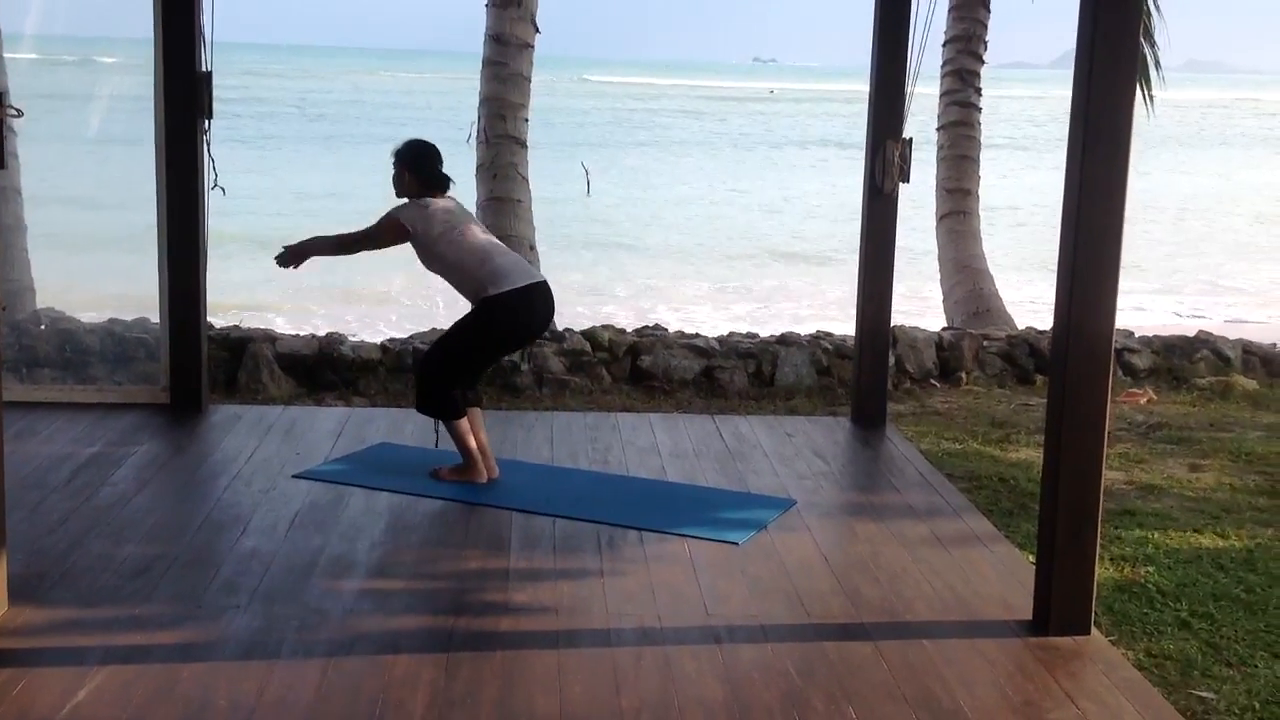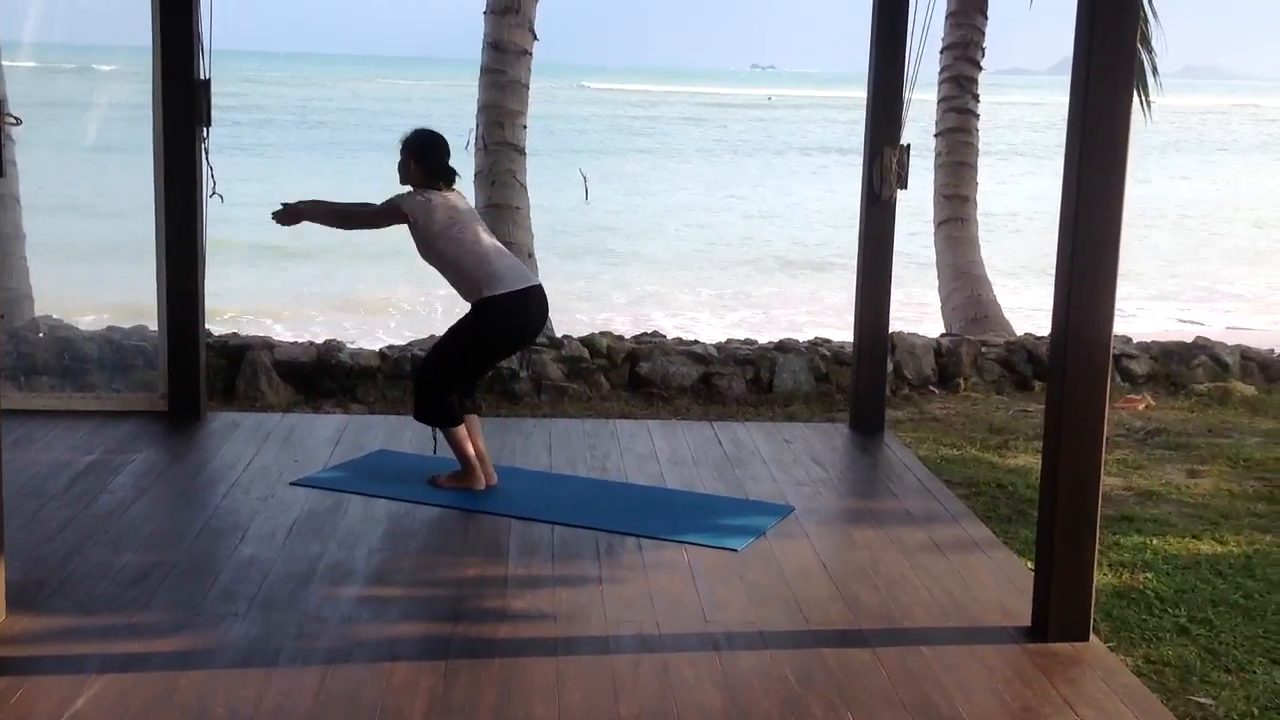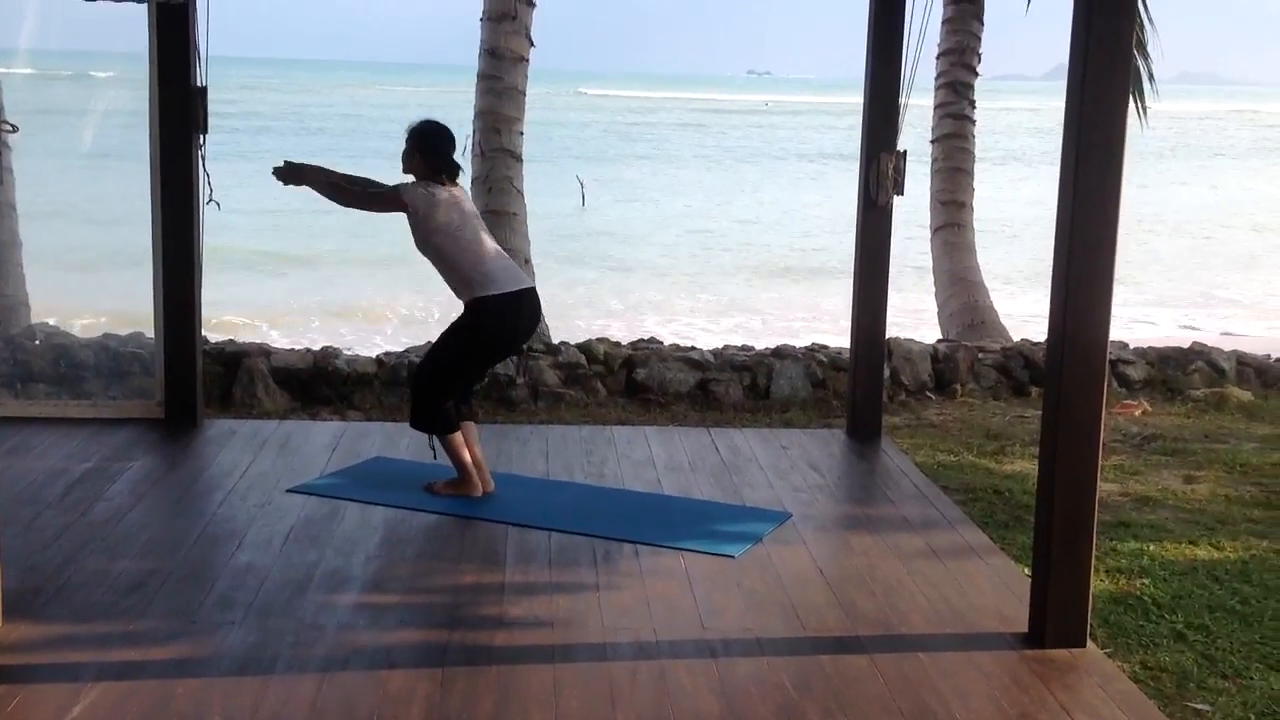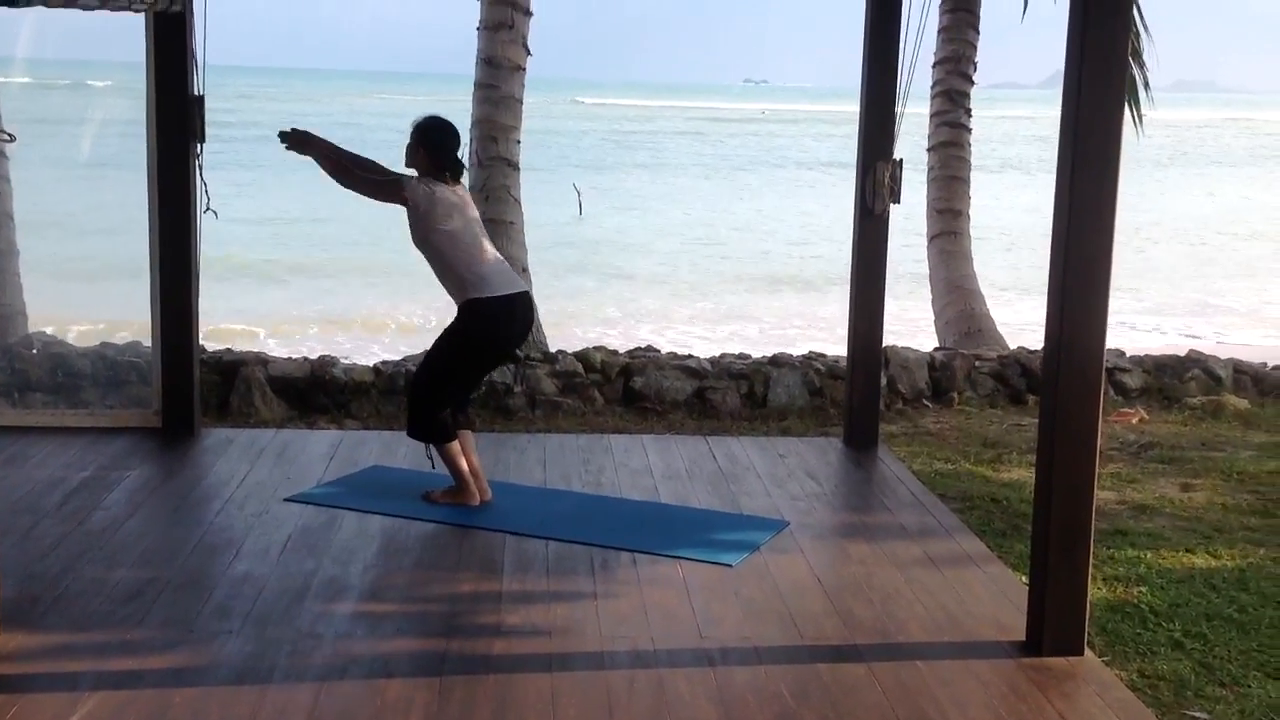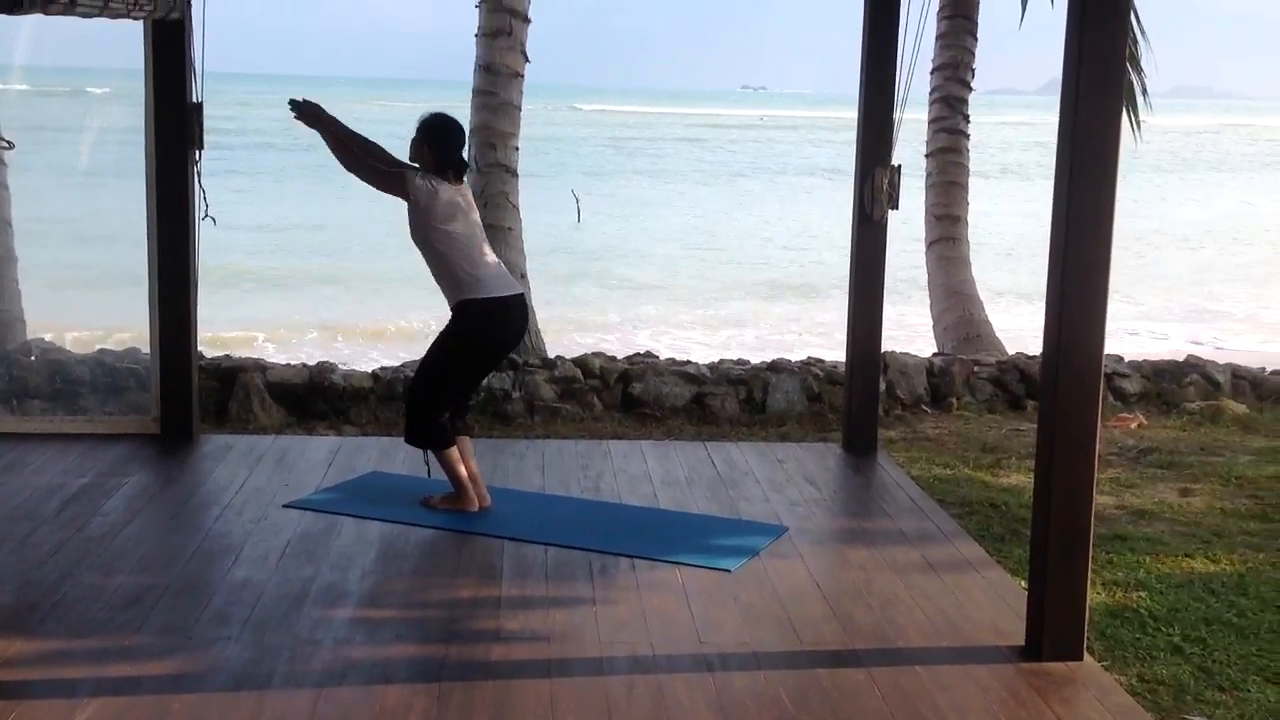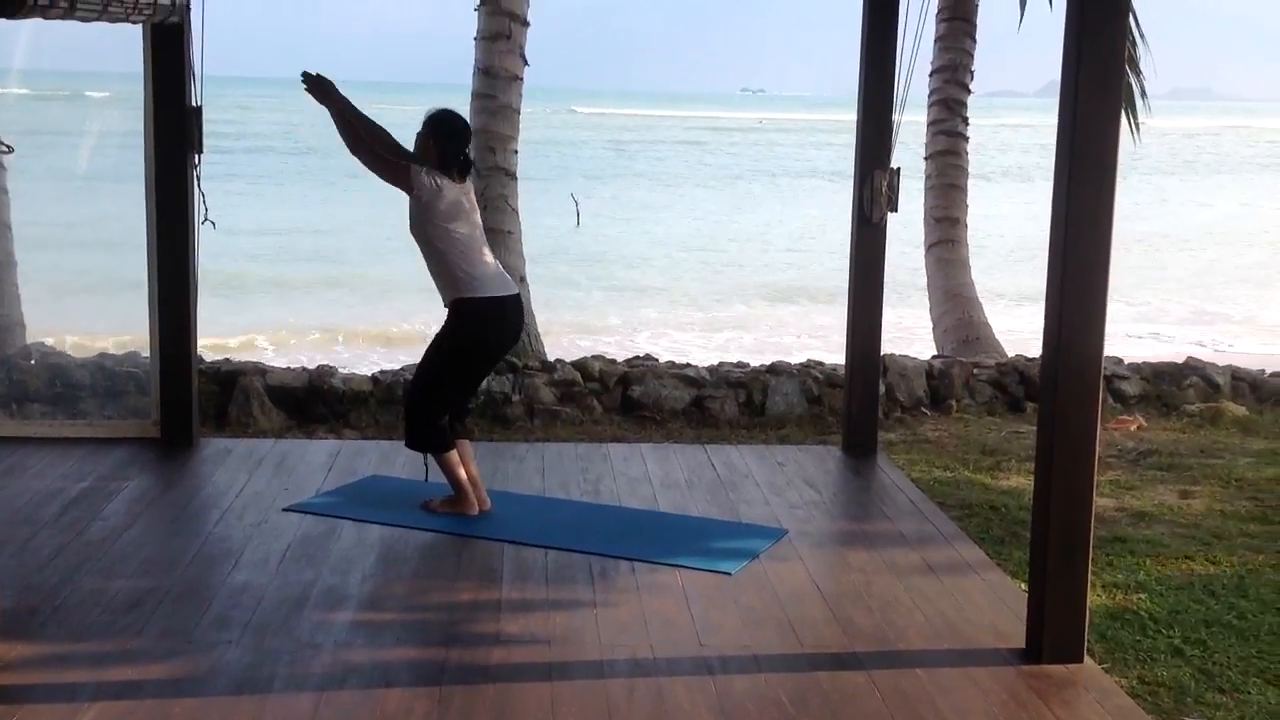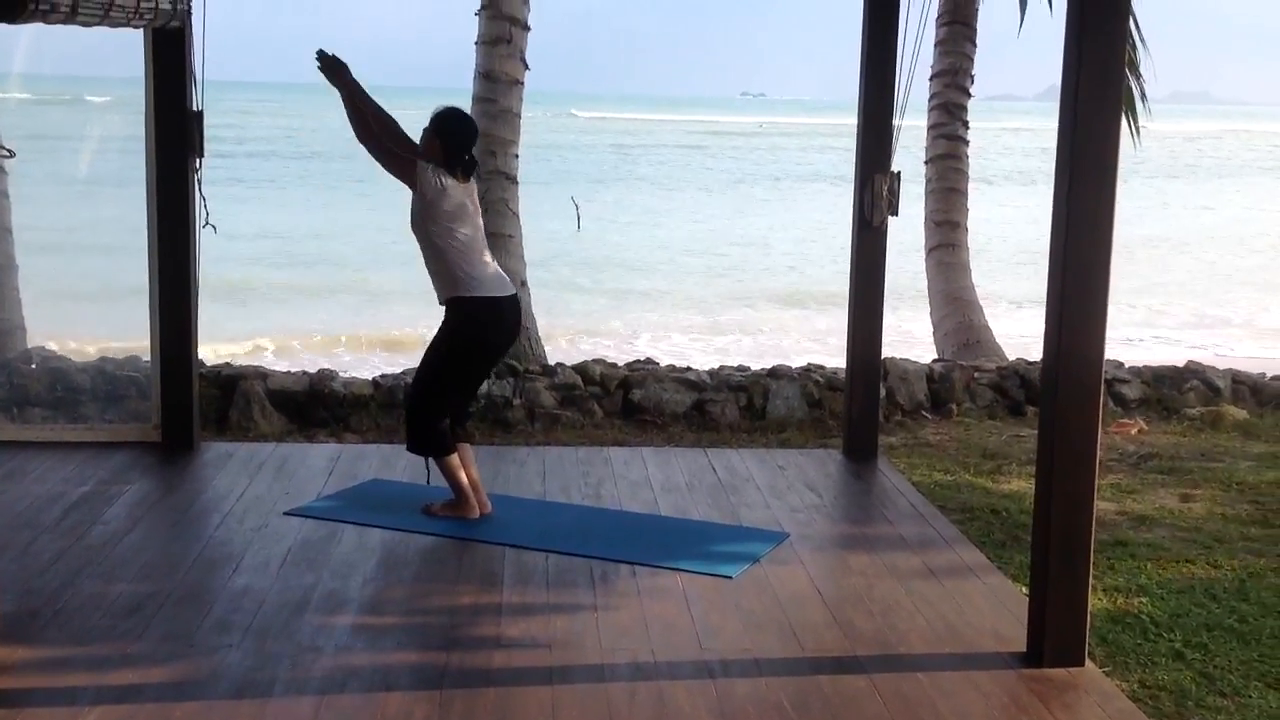
dt=0.1s
person 1, frame 1
left shoulder: (415, 214)
right shoulder: (442, 205)
left elbow: (355, 242)
right elbow: (369, 236)
left wrist: (306, 248)
right wrist: (316, 245)
left hip: (510, 306)
right hip: (537, 298)
left knee: (435, 371)
right knee: (457, 368)
left ankle: (473, 467)
right ankle: (485, 461)
person 1, frame 2
left shoulder: (418, 204)
right shoulder: (449, 197)
left elbow: (352, 219)
right elbow: (366, 212)
left wrist: (304, 211)
right wrist: (312, 207)
left hip: (504, 308)
right hip: (531, 300)
left knee: (433, 378)
right knee: (455, 374)
left ankle: (472, 473)
right ankle: (483, 467)
person 1, frame 3
left shoulder: (420, 197)
right shoulder: (450, 190)
left elbow: (353, 197)
right elbow: (372, 189)
left wrist: (305, 176)
right wrist: (314, 172)
left hip: (496, 309)
right hip: (523, 302)
left knee: (429, 385)
right knee: (452, 383)
left ankle: (469, 481)
right ankle: (479, 475)
person 1, frame 4
left shoulder: (421, 192)
right shoulder: (452, 187)
left elbow: (354, 179)
right elbow: (376, 173)
left wrist: (312, 149)
right wrist: (320, 146)
left hip: (490, 311)
right hip: (517, 306)
left knee: (427, 392)
right knee: (449, 390)
left ankle: (466, 489)
right ankle: (477, 483)
person 1, frame 5
left shoulder: (423, 189)
right shoulder: (453, 184)
left elbow: (359, 165)
right elbow: (385, 160)
left wrist: (322, 126)
right wrist: (331, 125)
left hip: (483, 314)
right hip: (510, 308)
left knee: (425, 400)
right knee: (447, 397)
left ankle: (465, 495)
right ankle: (476, 489)
person 1, frame 6
left shoulder: (427, 185)
right shoulder: (459, 181)
left elbow: (364, 148)
right elbow: (390, 146)
left wrist: (332, 103)
right wrist: (339, 102)
left hip: (479, 312)
right hip: (507, 308)
left knee: (424, 401)
right knee: (448, 399)
left ankle: (464, 499)
right ankle: (475, 492)
person 1, frame 7
left shoulder: (431, 182)
right shoulder: (462, 181)
left elbow: (372, 139)
right elbow: (395, 136)
left wrist: (344, 86)
right wrist: (352, 87)
left hip: (476, 313)
right hip: (503, 308)
left knee: (425, 406)
right knee: (448, 403)
left ankle: (466, 502)
right ankle: (476, 496)
